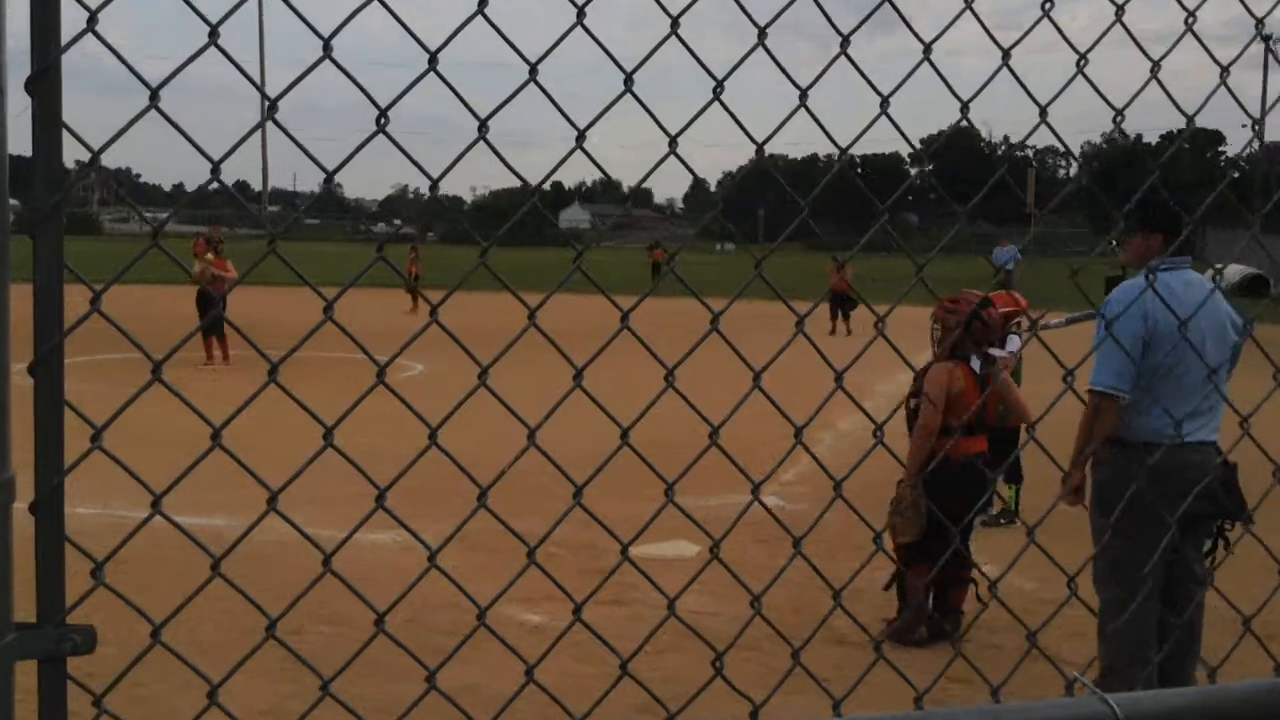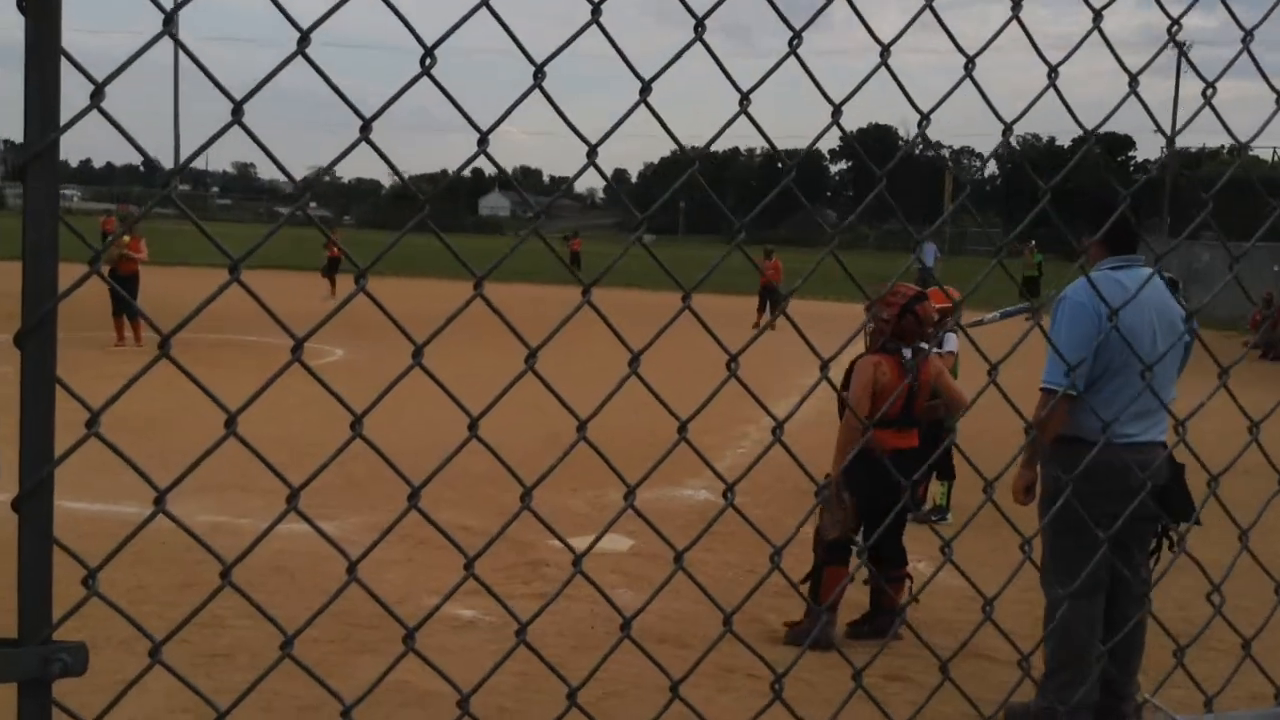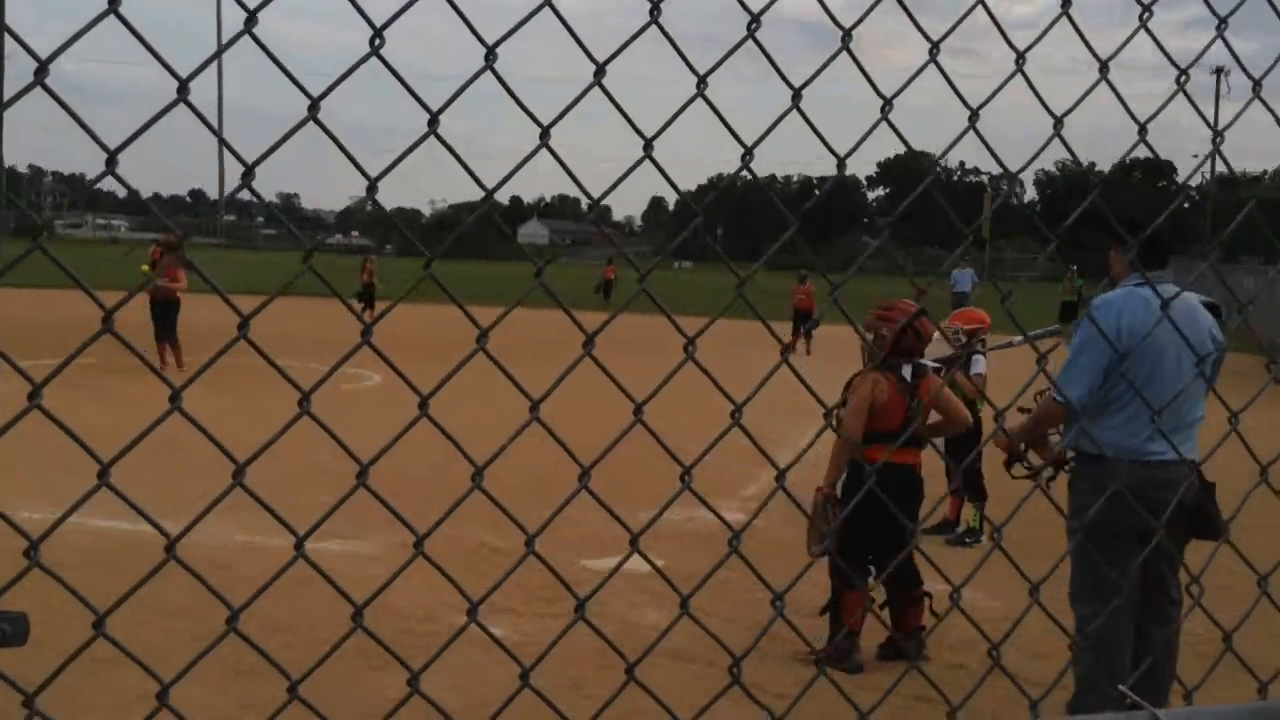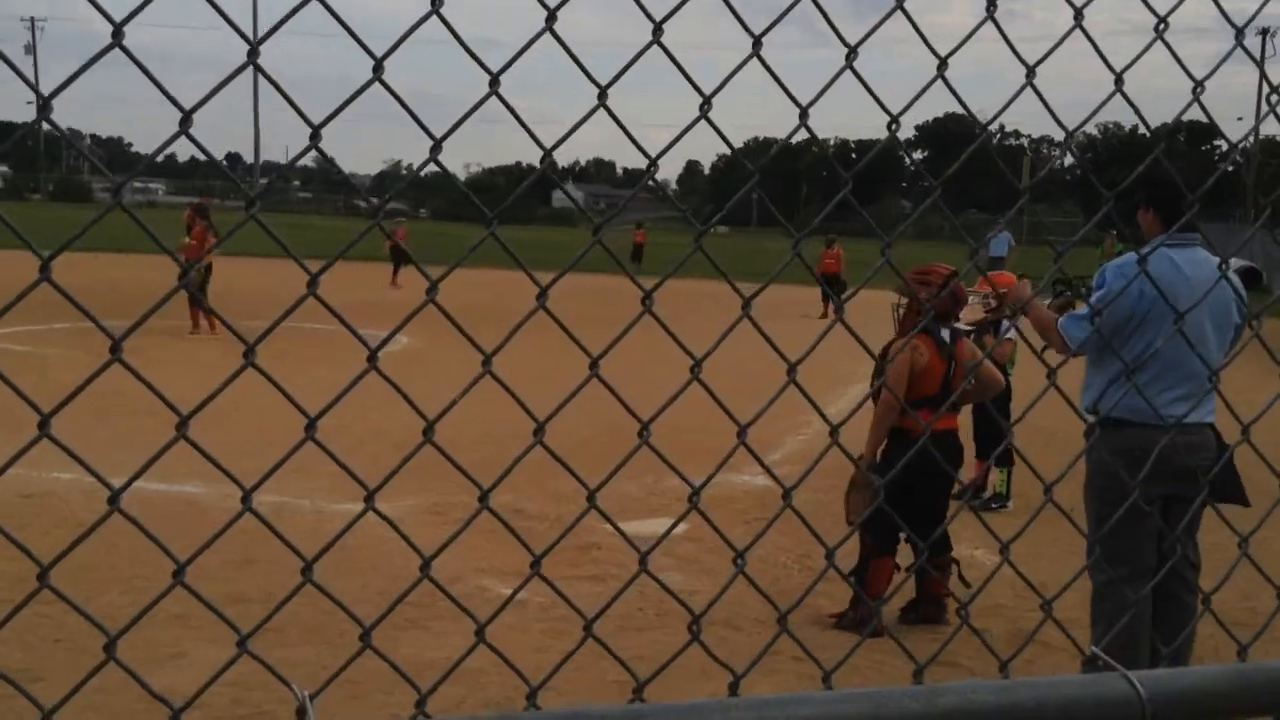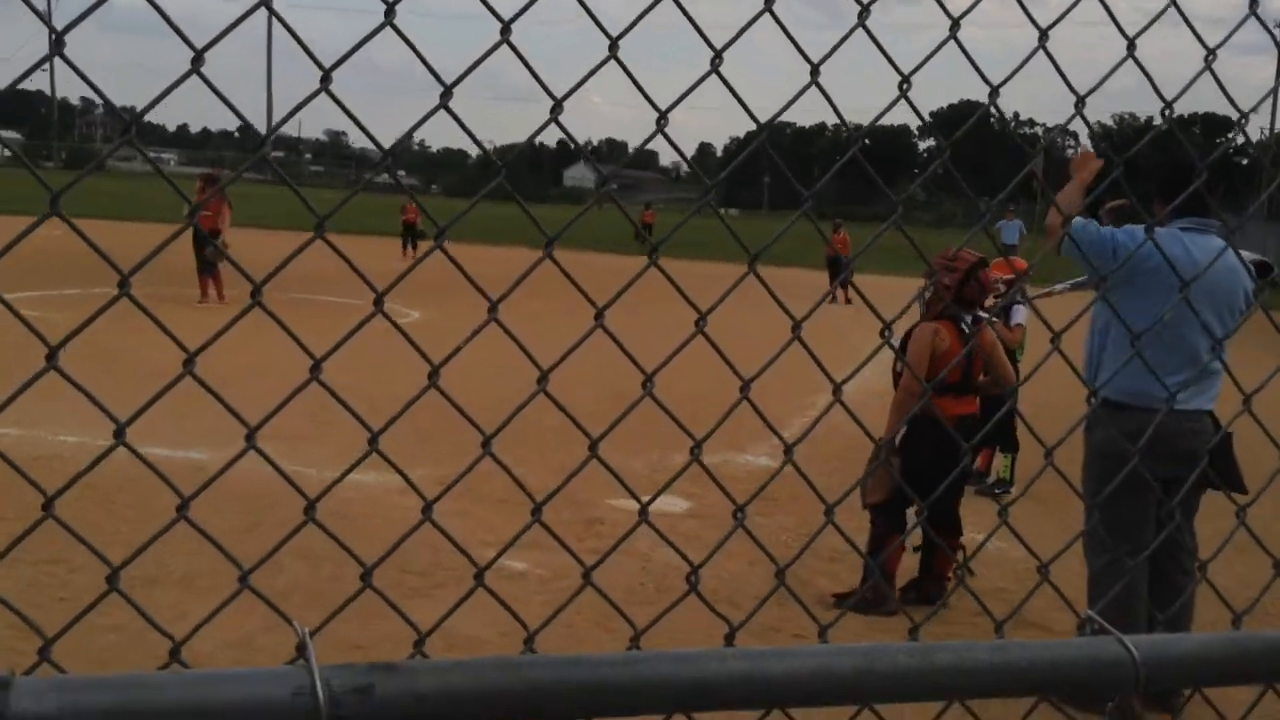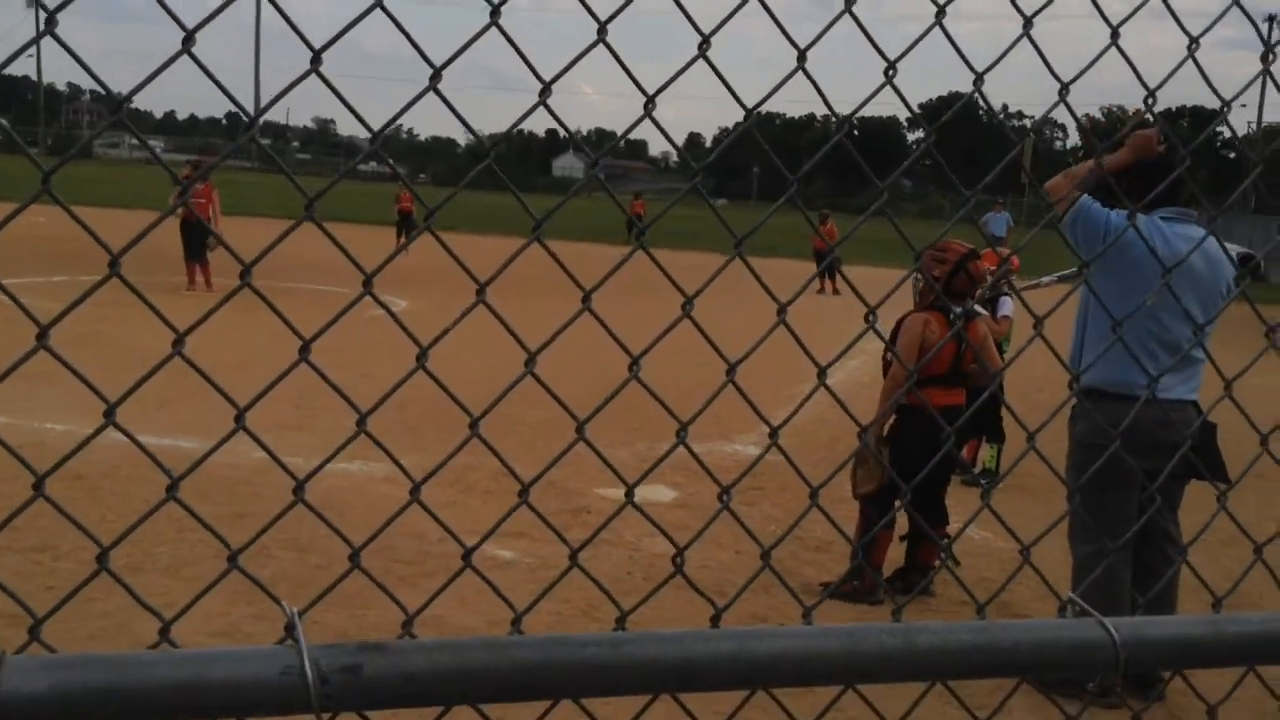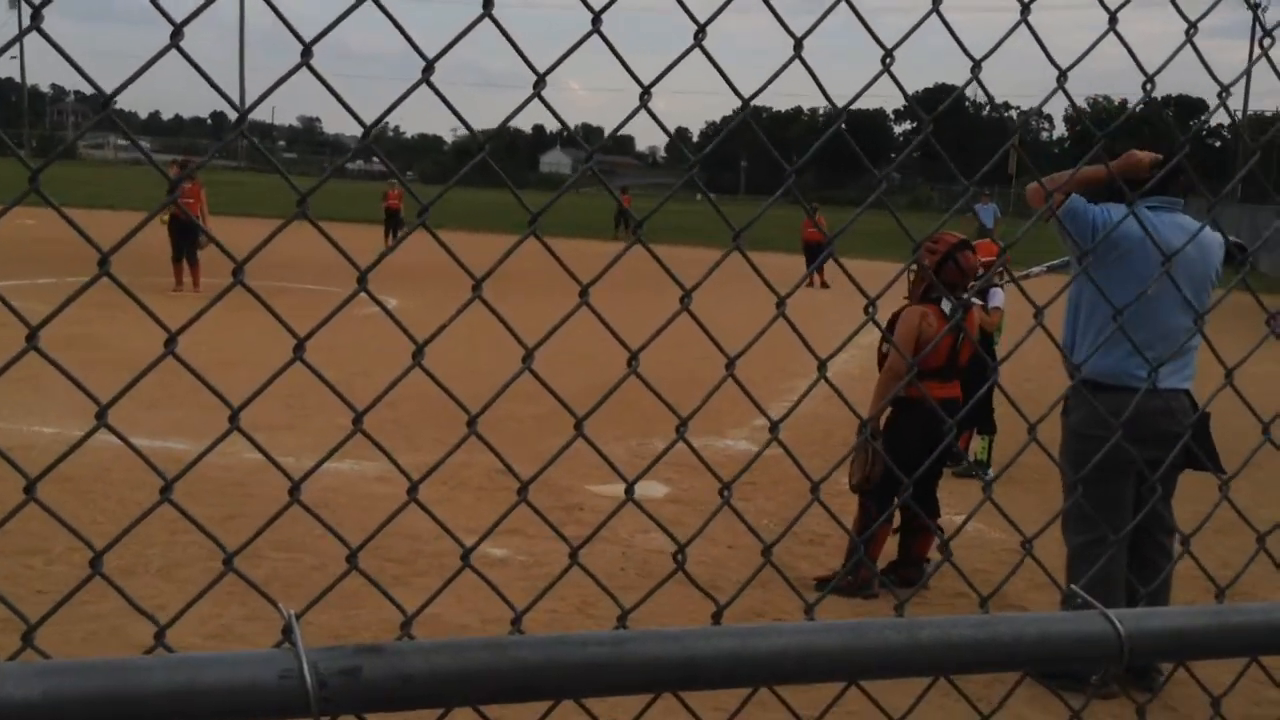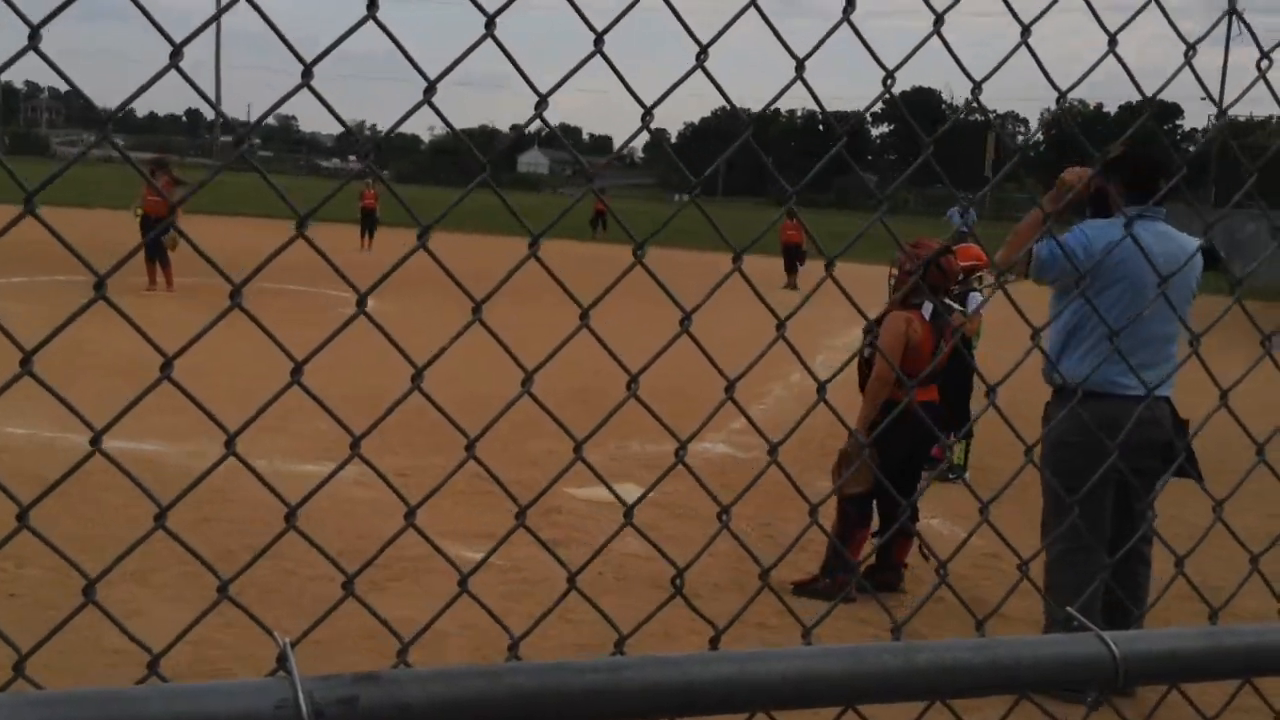
dt=0.5s
person 1, frame 1
left shoulder: (1130, 298)
right shoulder: (1220, 302)
left elbow: (1108, 397)
right elbow: (1216, 384)
left wrist: (1078, 465)
left hip: (1136, 463)
right hip: (1201, 462)
left knee: (1127, 590)
right knee: (1185, 586)
left ankle: (1126, 699)
person 1, frame 2
left shoulder: (1085, 295)
right shoulder: (1173, 302)
left elbow: (1060, 394)
right elbow: (1163, 383)
left wrist: (1029, 464)
left hip: (1087, 461)
right hip: (1150, 462)
left knee: (1075, 589)
right knee: (1129, 585)
person 1, frame 3
left shoulder: (1108, 309)
right shoulder: (1202, 317)
left elbow: (1067, 401)
right elbow: (1193, 394)
left wrist: (1017, 436)
left hip: (1110, 477)
right hip: (1177, 478)
left knee: (1103, 608)
right knee: (1160, 604)
left ankle: (1099, 711)
right ankle: (1149, 710)
person 1, frame 4
left shoulder: (1130, 272)
right shoulder: (1227, 281)
left elbow: (1067, 338)
right elbow: (1216, 353)
left wrist: (1027, 301)
left hip: (1128, 442)
right hip: (1196, 444)
left knee: (1120, 574)
right knee: (1178, 571)
person 1, frame 5
left shoulder: (1139, 248)
right shoulder: (1237, 267)
left elbow: (1057, 226)
left wrist: (1082, 176)
left hip: (1128, 423)
right hip: (1194, 427)
left knee: (1119, 554)
right knee: (1174, 553)
person 1, frame 6
left shoulder: (1119, 236)
right shoulder: (1217, 255)
left elbow: (1057, 190)
left wrist: (1121, 157)
left hip: (1112, 413)
right hip: (1178, 417)
left knee: (1102, 544)
right knee: (1158, 544)
left ankle: (1096, 671)
right ankle: (1145, 668)
person 1, frame 7
left shoulder: (1111, 226)
right shoulder: (1210, 242)
left elbow: (1038, 192)
left wrist: (1109, 170)
left hip: (1106, 404)
right hip: (1172, 407)
left knee: (1096, 535)
right knee: (1153, 534)
left ankle: (1092, 662)
right ankle: (1142, 658)
person 1, frame 8
left shoulder: (1097, 238)
right shoulder: (1190, 251)
left elbow: (1011, 258)
left wrist: (1056, 198)
left hip: (1088, 413)
right hip: (1155, 415)
left knee: (1076, 542)
right knee: (1131, 543)
person 2, frame 1
left shoulder: (943, 371)
right shoulder: (993, 372)
left elbow: (927, 428)
right elbow: (1020, 414)
left wrist: (909, 476)
left hip: (941, 468)
right hip: (975, 468)
left knee: (914, 542)
right knee: (955, 543)
left ankle: (912, 621)
right ankle: (948, 620)
person 2, frame 2
left shoulder: (871, 363)
right shoulder: (928, 364)
left elbow: (854, 422)
right elbow: (959, 404)
left wrist: (836, 472)
left hip: (870, 463)
right hip: (907, 463)
left knee: (835, 538)
right knee: (888, 540)
left ankle: (819, 623)
right ankle: (884, 617)
person 2, frame 3
left shoulder: (869, 381)
right shoulder: (928, 380)
left elbow: (849, 438)
right elbow: (962, 420)
left wrist: (829, 484)
left hip: (869, 480)
right hip: (908, 479)
left knee: (849, 560)
right knee: (900, 559)
left ankle: (844, 646)
right ankle: (910, 637)
person 2, frame 4
left shoulder: (908, 346)
right shoulder: (960, 344)
left elbow: (889, 405)
right elbow: (994, 383)
left wrist: (869, 454)
left hip: (909, 447)
right hip: (946, 446)
left knee: (880, 526)
right knee: (931, 526)
left ankle: (866, 612)
right ankle: (932, 603)
person 2, frame 5
left shoulder: (929, 331)
right shoulder: (983, 333)
left elbow: (909, 389)
right elbow: (1006, 380)
left wrist: (888, 437)
left hip: (929, 430)
right hip: (964, 430)
left knee: (889, 505)
right knee: (943, 508)
left ankle: (877, 589)
right ankle: (932, 584)
person 2, frame 6
left shoulder: (920, 321)
right shoulder: (975, 325)
left elbow: (898, 378)
right elbow: (993, 370)
left wrist: (876, 426)
left hip: (918, 420)
right hip: (953, 419)
left knee: (880, 495)
right knee: (930, 498)
left ankle: (865, 579)
right ankle: (918, 573)
person 2, frame 7
left shoulder: (916, 314)
right shoulder: (968, 315)
left elbow: (894, 370)
left wrist: (872, 418)
left hip: (914, 411)
right hip: (948, 410)
left knee: (878, 489)
right knee: (923, 490)
left ankle: (859, 573)
right ankle: (911, 566)
person 2, frame 8
left shoulder: (901, 319)
right shoulder: (943, 319)
left elbow: (883, 376)
left wrist: (860, 427)
left hip: (894, 416)
right hip: (926, 415)
left knee: (856, 493)
right knee: (901, 495)
left ankle: (836, 577)
right ankle: (889, 570)
person 3, frame 1
left shoulder: (1012, 339)
left elbow: (1005, 368)
left wrist: (987, 349)
left knee: (1007, 455)
right knee: (989, 454)
left ankle: (1011, 510)
right ankle: (987, 503)
person 3, frame 2
left shoulder: (949, 337)
left elbow: (945, 368)
left wrist: (927, 349)
left knee: (941, 453)
right knee: (924, 451)
left ankle: (942, 508)
right ankle: (918, 498)
person 3, frame 3
left shoulder: (977, 358)
right shoulder: (957, 357)
left elbow: (973, 391)
left wrist: (955, 370)
left hip: (969, 423)
left knee: (971, 475)
right knee: (954, 472)
left ankle: (975, 529)
right ankle: (952, 520)
person 3, frame 4
left shoulder: (1007, 324)
right shoulder: (986, 323)
left elbow: (1002, 356)
left wrist: (984, 335)
right wrist: (967, 333)
left hip: (998, 389)
left knee: (999, 440)
right knee: (981, 438)
left ankle: (1002, 495)
right ankle: (978, 485)
person 3, frame 5
left shoulder: (1017, 308)
right shoulder: (997, 308)
left elbow: (1014, 341)
left wrist: (993, 320)
left knee: (1005, 426)
right knee: (986, 423)
left ankle: (1005, 480)
right ankle: (983, 470)
person 3, frame 6
left shoulder: (1004, 300)
right shoulder: (984, 298)
left elbow: (1001, 333)
left wrist: (980, 312)
left knee: (990, 417)
right knee: (971, 413)
left ankle: (991, 471)
right ankle: (969, 460)
person 3, frame 7
left shoulder: (994, 292)
right shoulder: (976, 288)
left elbow: (992, 324)
left wrist: (971, 304)
left hip: (984, 357)
left knee: (982, 408)
right knee: (963, 405)
left ankle: (983, 463)
right ankle: (961, 452)
person 3, frame 8
left shoulder: (974, 297)
right shoulder: (954, 294)
left elbow: (971, 329)
left wrist: (950, 309)
left hip: (962, 361)
right hip: (946, 358)
left knee: (959, 411)
right knee: (941, 407)
left ankle: (959, 466)
right ankle: (939, 455)
